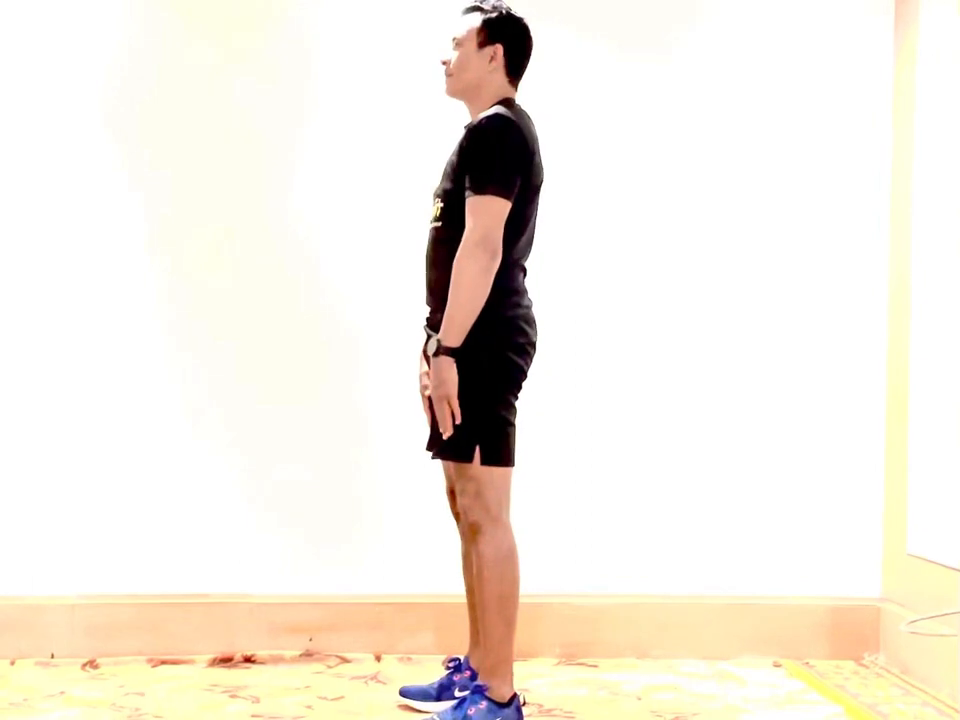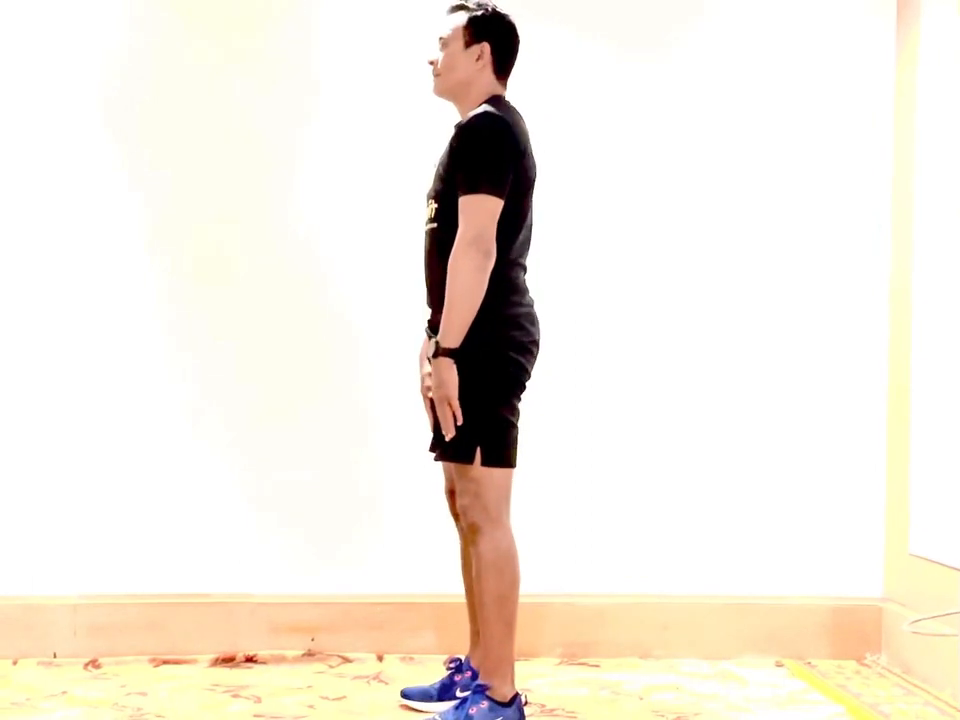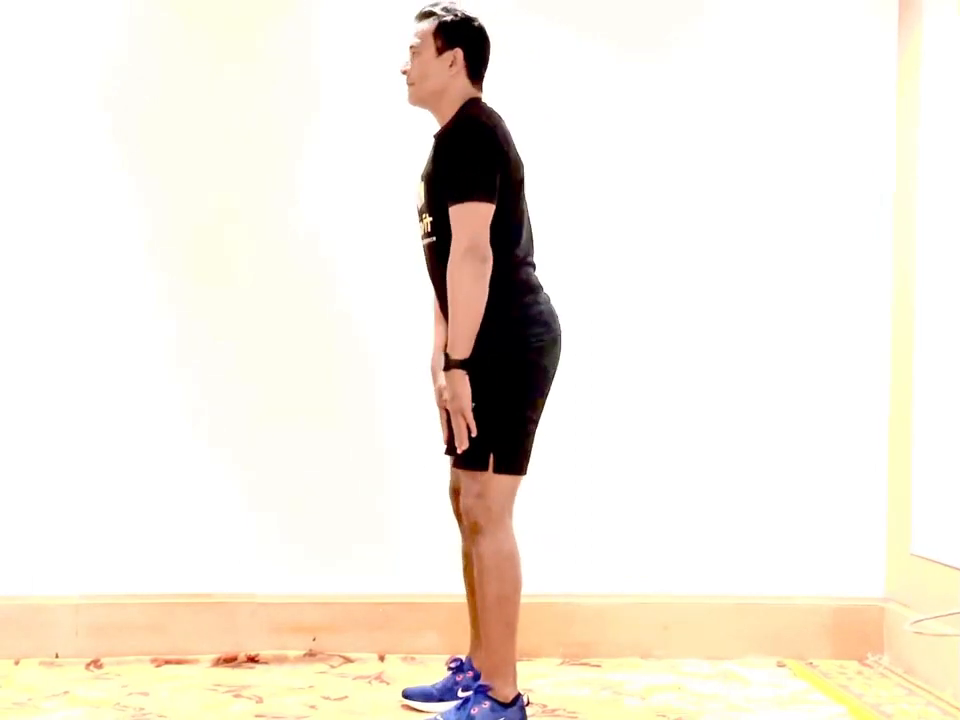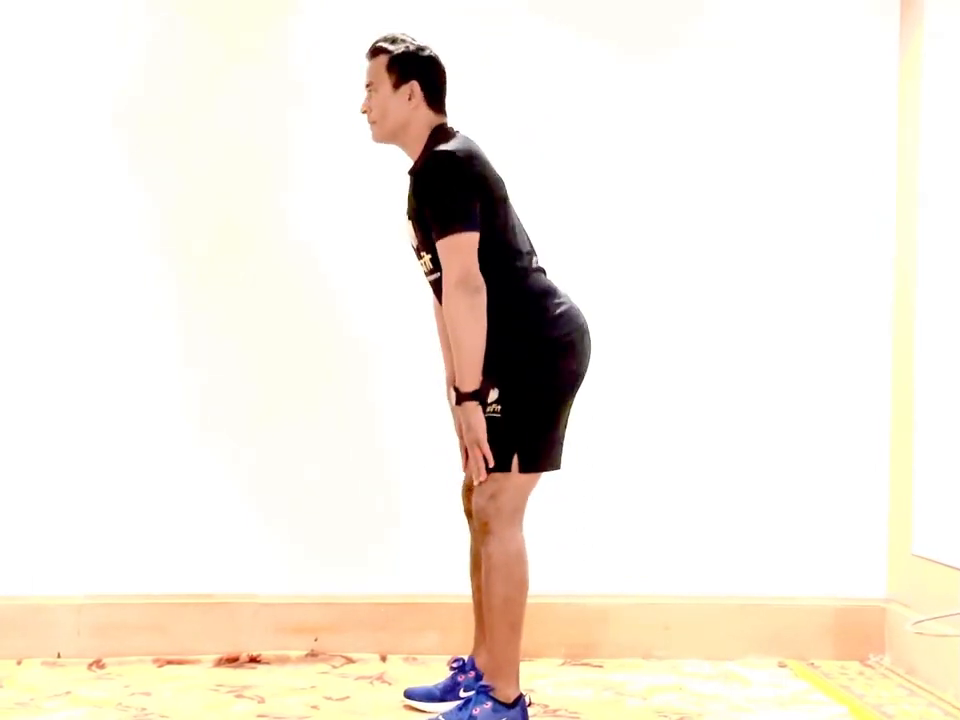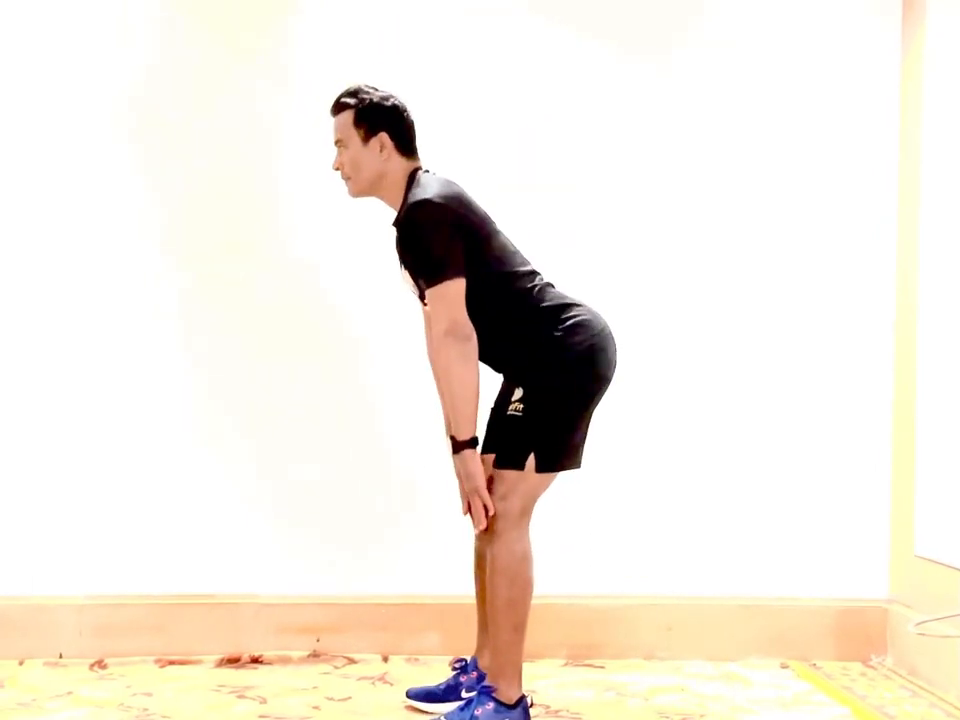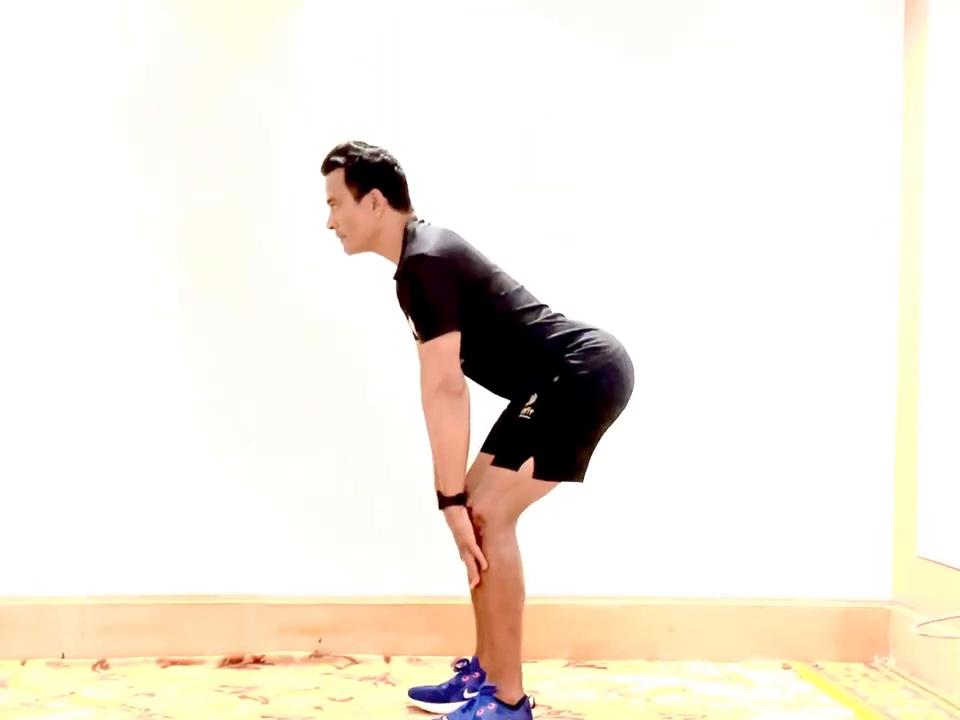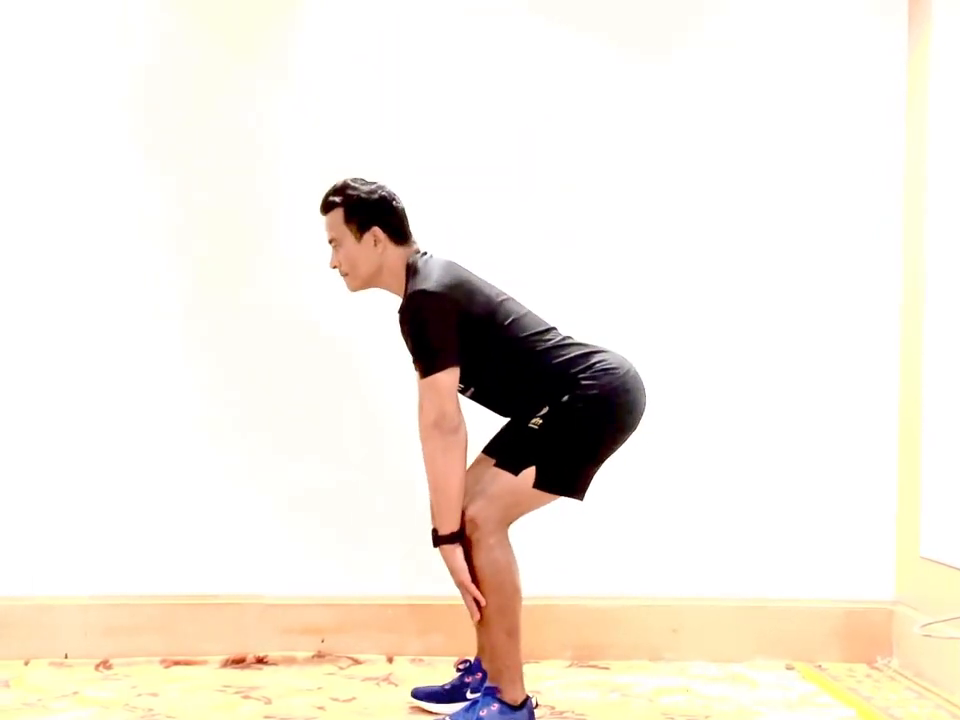
dt=0.4s
person 1, frame 1
left shoulder: (497, 128)
right shoulder: (493, 132)
left elbow: (483, 247)
left wrist: (448, 350)
right wrist: (441, 346)
left hip: (482, 344)
right hip: (470, 342)
left knee: (484, 513)
right knee: (469, 508)
person 1, frame 2
left shoulder: (485, 127)
right shoulder: (484, 130)
left elbow: (477, 246)
left wrist: (447, 350)
right wrist: (441, 346)
left hip: (486, 345)
right hip: (474, 343)
left knee: (484, 512)
right knee: (465, 507)
person 1, frame 3
left shoulder: (468, 132)
right shoulder: (459, 136)
left elbow: (472, 254)
left wrist: (457, 364)
right wrist: (446, 355)
left hip: (507, 347)
right hip: (492, 345)
left knee: (485, 512)
right knee: (468, 506)
person 1, frame 4
left shoulder: (444, 164)
right shoulder: (435, 166)
left elbow: (465, 285)
right elbow: (449, 287)
left wrist: (469, 398)
right wrist: (459, 386)
left hip: (538, 350)
right hip: (524, 350)
left knee: (497, 512)
right knee: (481, 503)
person 1, frame 5
left shoulder: (426, 211)
right shoulder: (422, 208)
left elbow: (453, 334)
right elbow: (450, 333)
left wrist: (464, 446)
right wrist: (463, 444)
left hip: (569, 355)
right hip: (557, 355)
left knee: (501, 511)
right knee: (489, 507)
person 1, frame 6
left shoulder: (424, 265)
right shoulder: (427, 255)
left elbow: (445, 390)
right elbow: (446, 388)
left wrist: (452, 500)
right wrist: (457, 494)
left hip: (587, 375)
right hip: (579, 373)
left knee: (487, 511)
right knee: (478, 504)
right ankle: (485, 673)
person 1, frame 7
left shoulder: (427, 301)
right shoulder: (431, 285)
left elbow: (442, 426)
right elbow: (442, 422)
left wrist: (446, 538)
right wrist: (450, 526)
left hip: (599, 397)
right hip: (587, 393)
left knee: (480, 517)
right knee: (470, 506)
right ankle: (487, 673)
